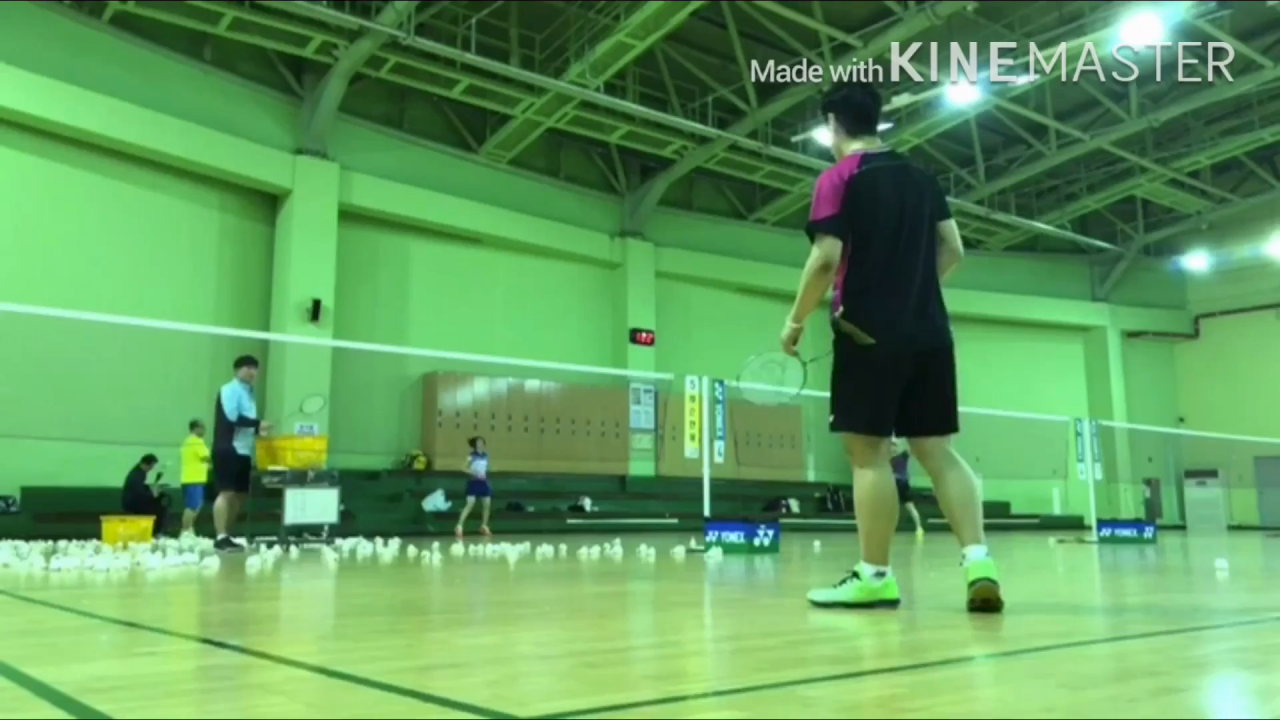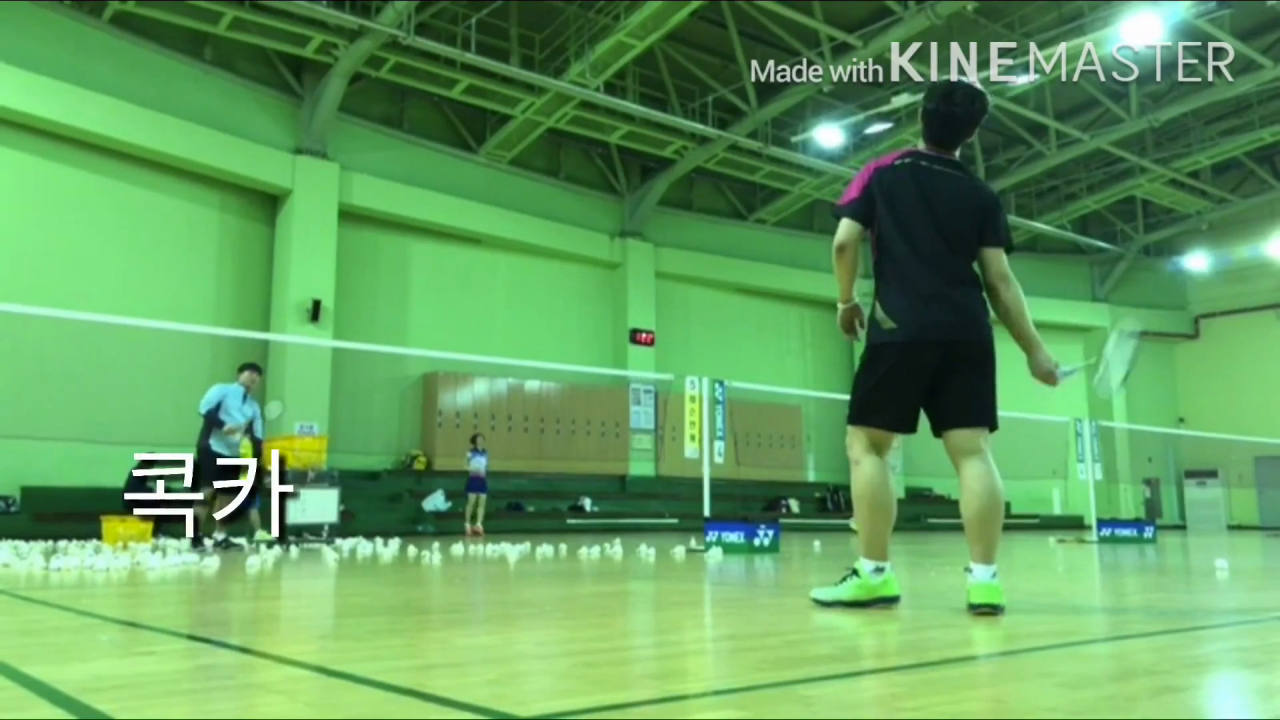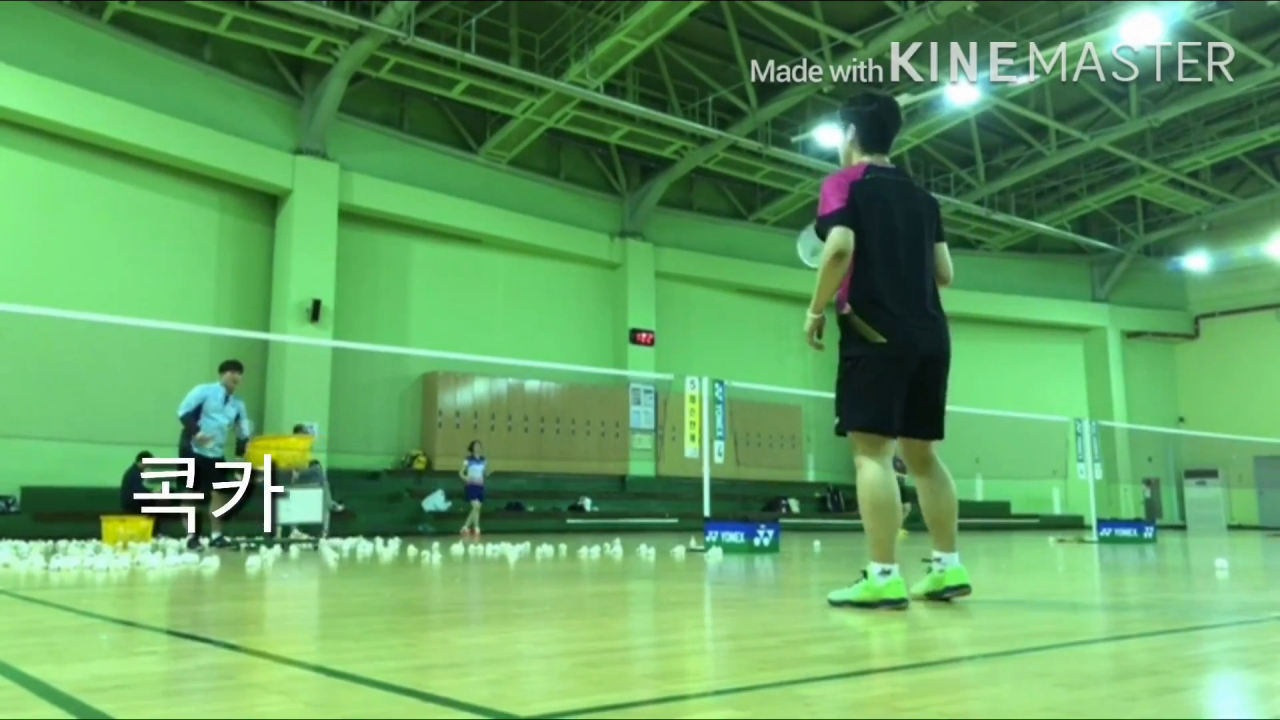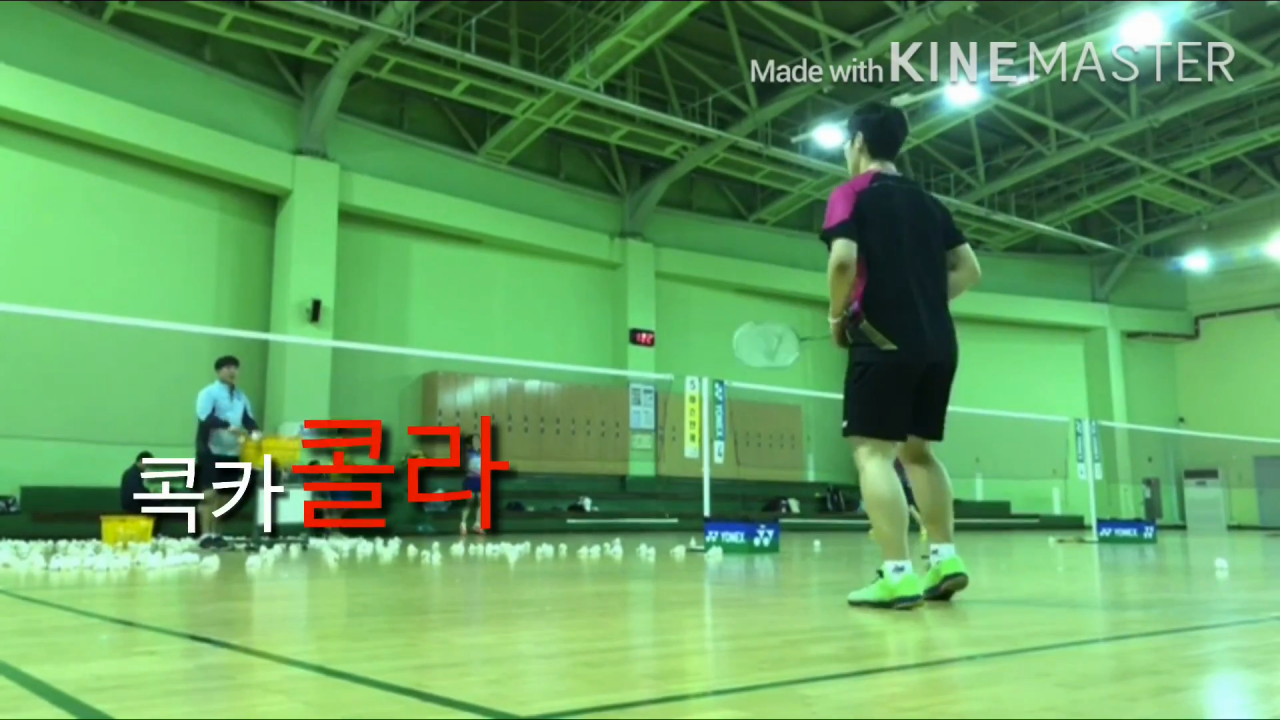
dt=0.7s
person 1, frame 1
left shoulder: (838, 179)
right shoulder: (921, 179)
left elbow: (825, 260)
right elbow: (952, 250)
left wrist: (795, 319)
left hip: (870, 336)
right hip: (929, 334)
left knee: (868, 455)
right knee: (939, 452)
left ankle: (874, 577)
right ankle: (978, 562)
person 1, frame 2
left shoulder: (880, 176)
right shoulder: (982, 197)
left elbow: (844, 242)
right elbow: (999, 281)
left wrist: (845, 300)
right wrist: (1035, 350)
left hip: (899, 330)
right hip: (967, 335)
left knee: (866, 446)
right knee: (972, 452)
left ankle: (874, 572)
right ankle: (984, 579)
person 1, frame 3
left shoulder: (844, 184)
right shoulder: (922, 196)
left elbow: (840, 249)
right elbow: (944, 272)
left wrist: (816, 310)
left hip: (874, 337)
right hip: (930, 338)
left knee: (870, 452)
right knee: (921, 455)
left ankle: (883, 577)
right ankle: (948, 567)
person 1, frame 4
left shoulder: (851, 194)
right shoulder: (927, 202)
left elbow: (843, 259)
right elbow: (968, 270)
left wrist: (838, 315)
left hip: (884, 342)
right hip: (938, 343)
left knee: (873, 454)
right knee: (917, 451)
left ankle: (898, 575)
right ankle: (945, 558)
person 2, frame 1
left shoulder: (249, 395)
right shoulder: (229, 390)
right elbow: (232, 417)
left wrist: (258, 428)
right wrist: (258, 424)
left hip: (243, 451)
right hip: (227, 449)
left knee: (238, 494)
right knee: (225, 492)
left ankle: (225, 536)
right ankle: (220, 538)
person 2, frame 2
left shoulder: (253, 405)
right shoulder: (222, 390)
left elbow: (256, 436)
right elbow: (205, 409)
left wrist: (257, 461)
right wrist: (223, 426)
left hip: (233, 454)
right hip: (211, 448)
left knee: (226, 495)
right knee: (207, 491)
left ankle: (220, 536)
right ankle: (198, 536)
person 2, frame 3
left shoulder: (238, 404)
right shoulder: (203, 391)
left elbow: (243, 432)
right elbow: (183, 412)
left wrist: (241, 454)
right wrist: (196, 432)
left hip: (217, 454)
right hip: (193, 450)
left knee: (219, 494)
left ankle: (216, 536)
right ankle: (192, 537)
person 2, frame 4
left shoulder: (241, 397)
right shoulder: (209, 393)
left elbow: (248, 419)
right elbow: (205, 417)
left wrist: (254, 431)
right wrist: (228, 426)
left hip: (231, 453)
right hip: (210, 451)
left knee: (223, 495)
right knee: (209, 493)
left ankle: (215, 534)
right ankle: (205, 536)
